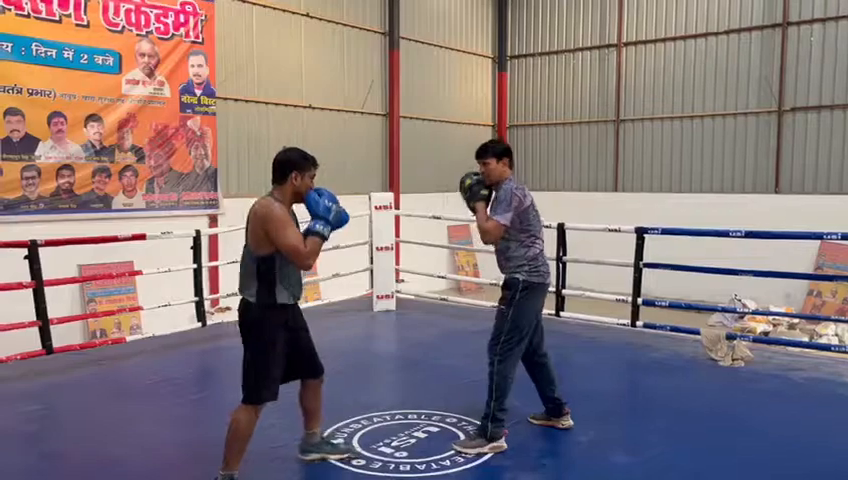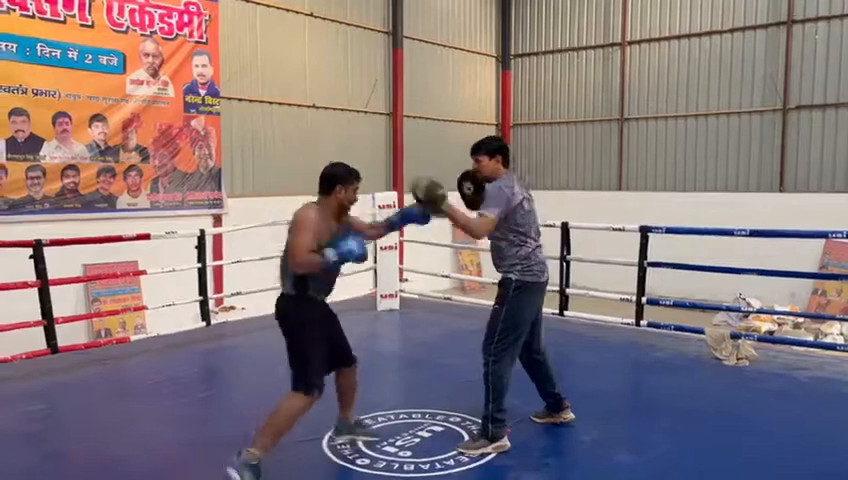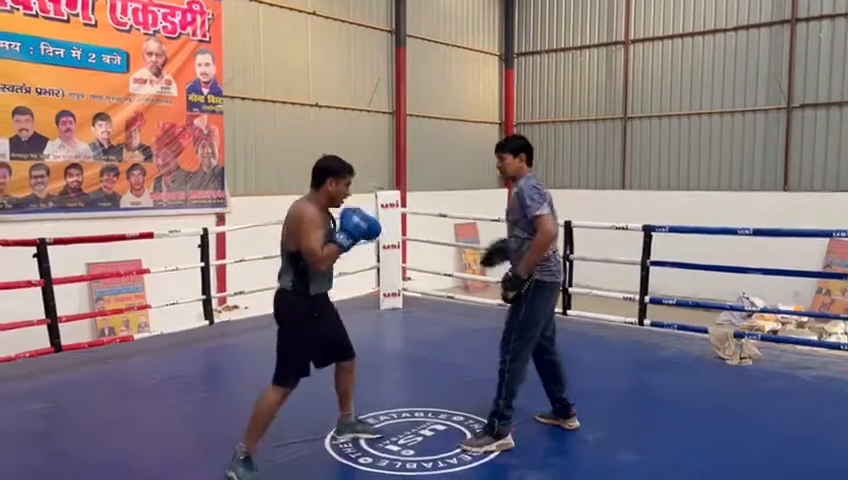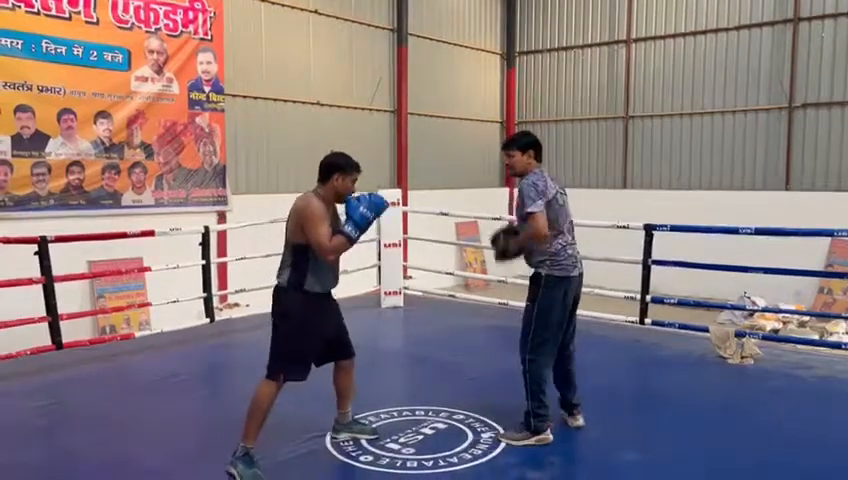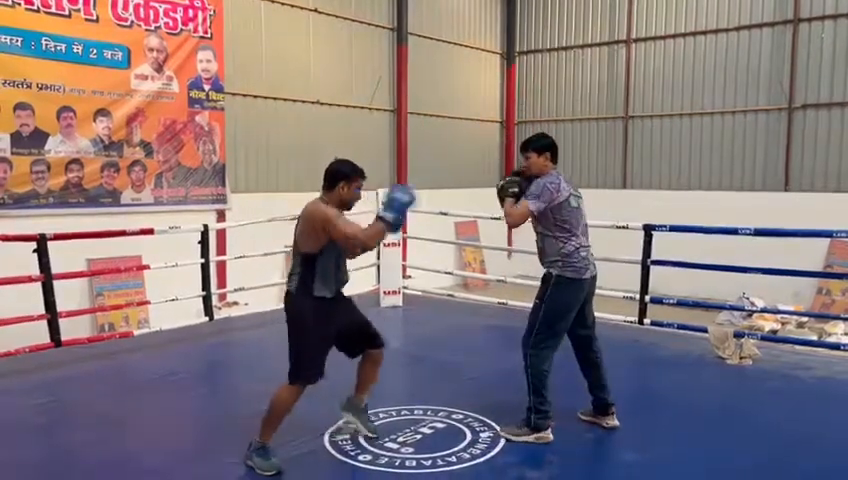
dt=0.4s
person 1, frame 1
left shoulder: (280, 209)
right shoulder: (271, 211)
left elbow: (294, 252)
right elbow: (305, 260)
left wrist: (318, 226)
right wrist: (323, 223)
left hip: (285, 310)
right hip: (263, 315)
left knee: (313, 376)
right knee: (256, 401)
left ankle: (313, 443)
person 1, frame 2
left shoulder: (337, 218)
right shoulder: (309, 215)
left elbow: (368, 232)
right elbow: (298, 263)
left wrist: (402, 219)
right wrist: (338, 253)
left hip: (313, 305)
right hip: (299, 307)
left knee: (347, 364)
right knee: (308, 390)
left ankle: (346, 424)
person 1, frame 3
left shoulder: (322, 211)
right shoulder: (305, 211)
left elbow: (324, 250)
right elbow: (319, 261)
left wrist: (356, 233)
right wrist: (345, 234)
left hip: (316, 299)
right hip: (296, 303)
left knee: (346, 359)
right knee: (283, 384)
left ankle: (347, 422)
person 1, frame 4
left shoulder: (328, 207)
right shoulder: (310, 205)
left elbow: (338, 243)
right elbow: (327, 253)
left wrist: (364, 214)
right wrist: (356, 224)
left hip: (319, 296)
right hip: (295, 299)
left knee: (345, 358)
right knee: (277, 377)
left ankle: (343, 421)
person 1, frame 5
left shoulder: (333, 213)
right shoulder: (320, 214)
left elbow: (351, 247)
right elbow: (364, 241)
left wrist: (385, 221)
right wrist: (392, 211)
left hip: (333, 299)
right hip: (307, 305)
left knee: (374, 348)
right knee: (300, 381)
left ankle: (355, 406)
right ankle: (258, 447)
person 2, frame 1
left shoulder: (509, 191)
right shoulder: (506, 191)
left elbow: (489, 235)
right elbow: (497, 234)
left wrist: (478, 203)
right wrist: (479, 204)
left hip: (524, 280)
right hip: (532, 278)
left knee: (502, 351)
right knee: (532, 348)
left ankle: (492, 433)
right ankle: (557, 411)
person 2, frame 2
left shoulder: (499, 189)
right shoulder: (514, 187)
left elbow: (479, 230)
right elbow: (491, 228)
left wrist: (445, 207)
right wrist: (460, 204)
left hip: (520, 280)
right hip: (534, 276)
left knee: (496, 352)
right knee: (530, 346)
left ankle: (494, 433)
right ankle: (557, 406)
person 2, frame 3
left shoulder: (527, 188)
right shoulder: (528, 188)
left elbow: (548, 232)
left wrist: (521, 271)
right wrist: (507, 247)
left hip: (538, 279)
right hip: (545, 278)
left knee: (513, 351)
right knee: (543, 346)
left ankle: (498, 430)
right ankle: (564, 411)
person 2, frame 4
left shoulder: (531, 184)
right shoulder: (549, 182)
left elbow: (539, 230)
left wrist: (514, 245)
right wrist: (516, 238)
left hip: (552, 274)
right hip: (571, 270)
left knee: (533, 349)
right knee: (562, 342)
left ankle: (537, 426)
right ankle: (571, 408)
person 2, frame 5
left shoulder: (546, 185)
right shoulder: (562, 186)
left elbow: (515, 218)
left wrist: (507, 198)
right wrist: (520, 195)
left hip: (566, 276)
right hip: (584, 273)
left knee: (536, 344)
right knee: (585, 341)
left ankle: (537, 423)
right ankle: (604, 410)
